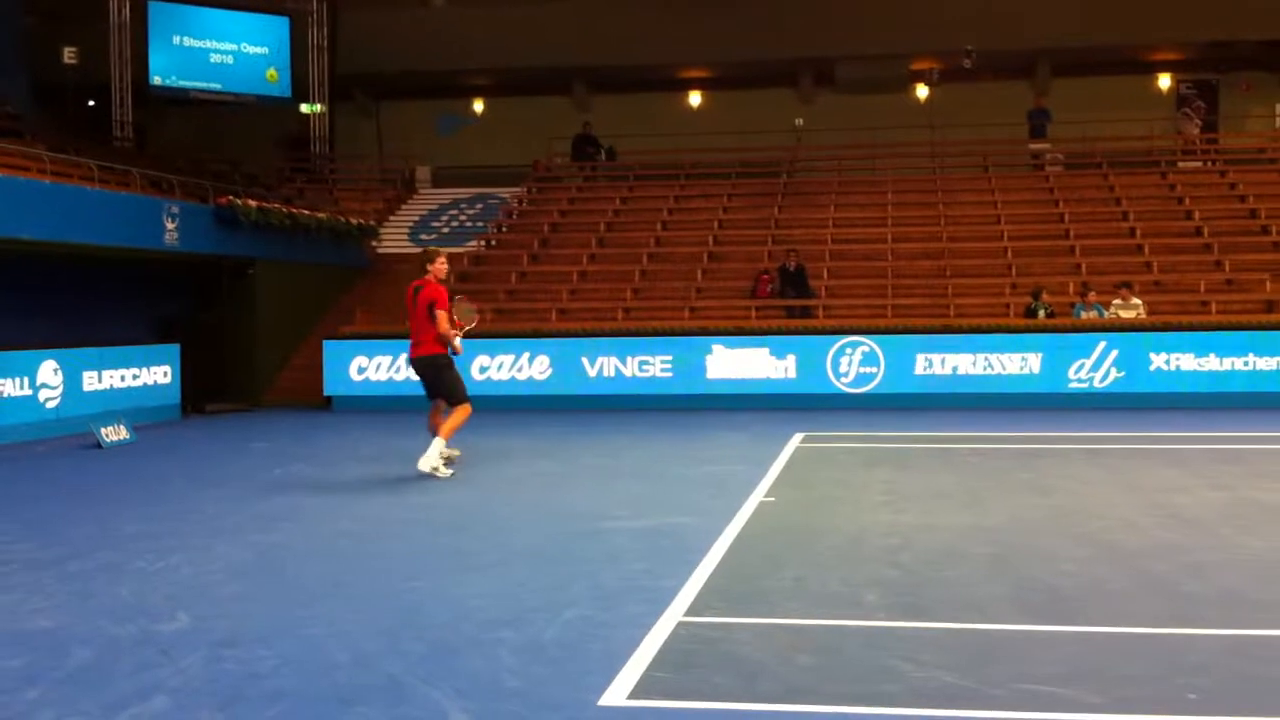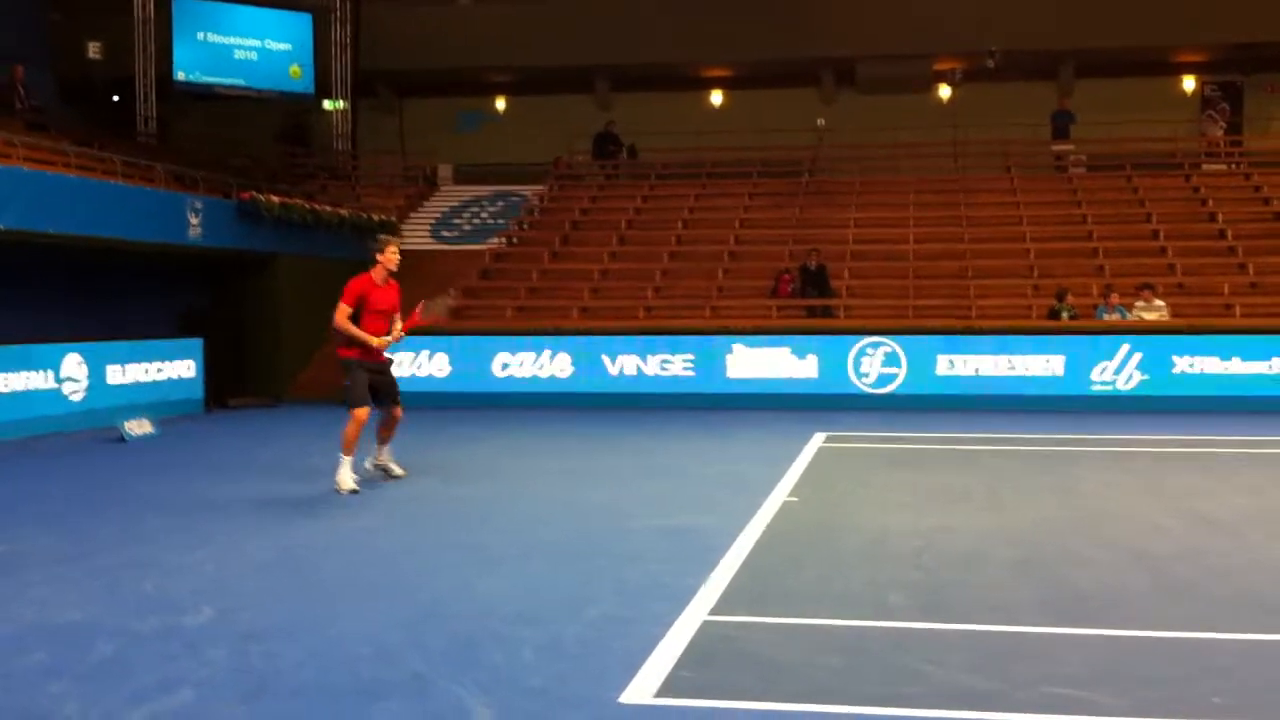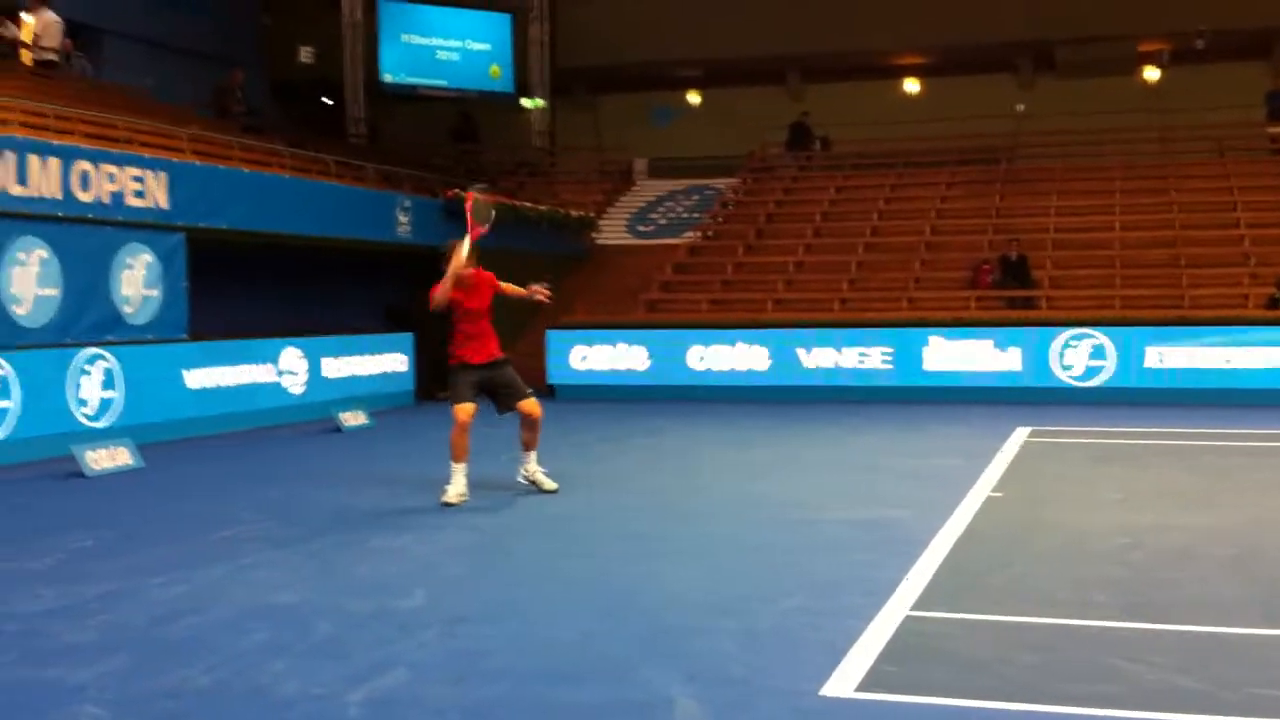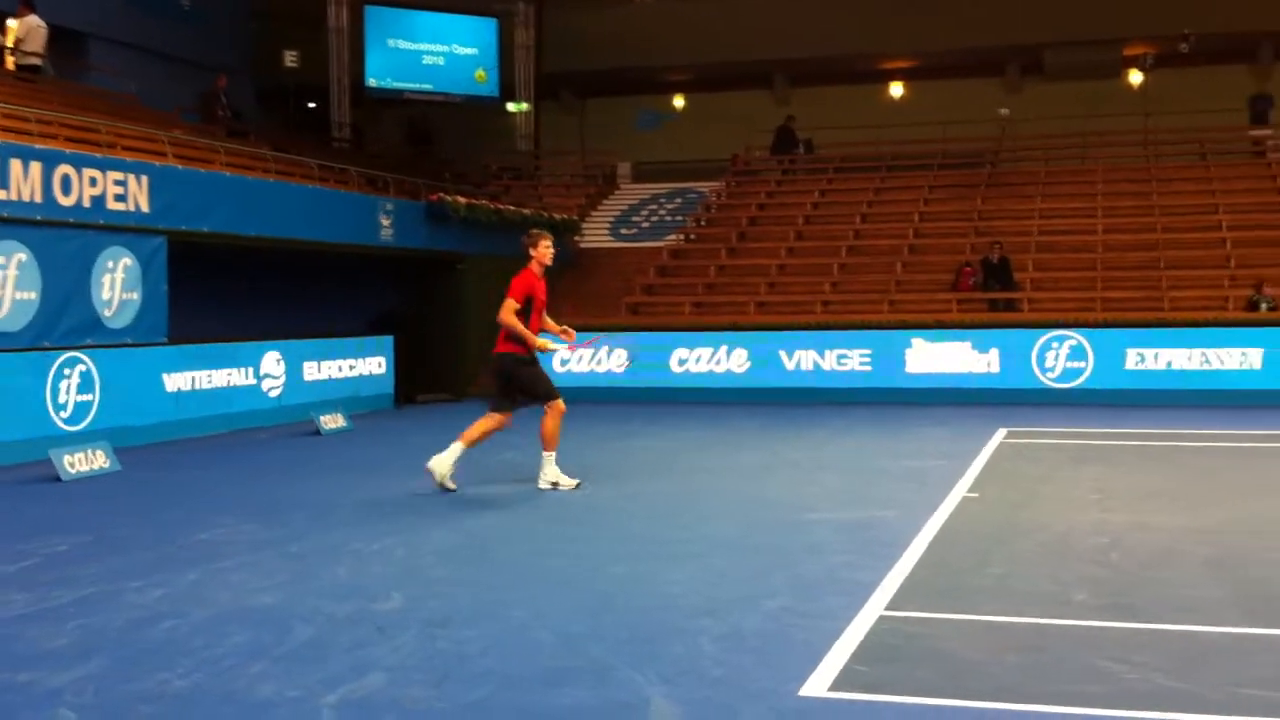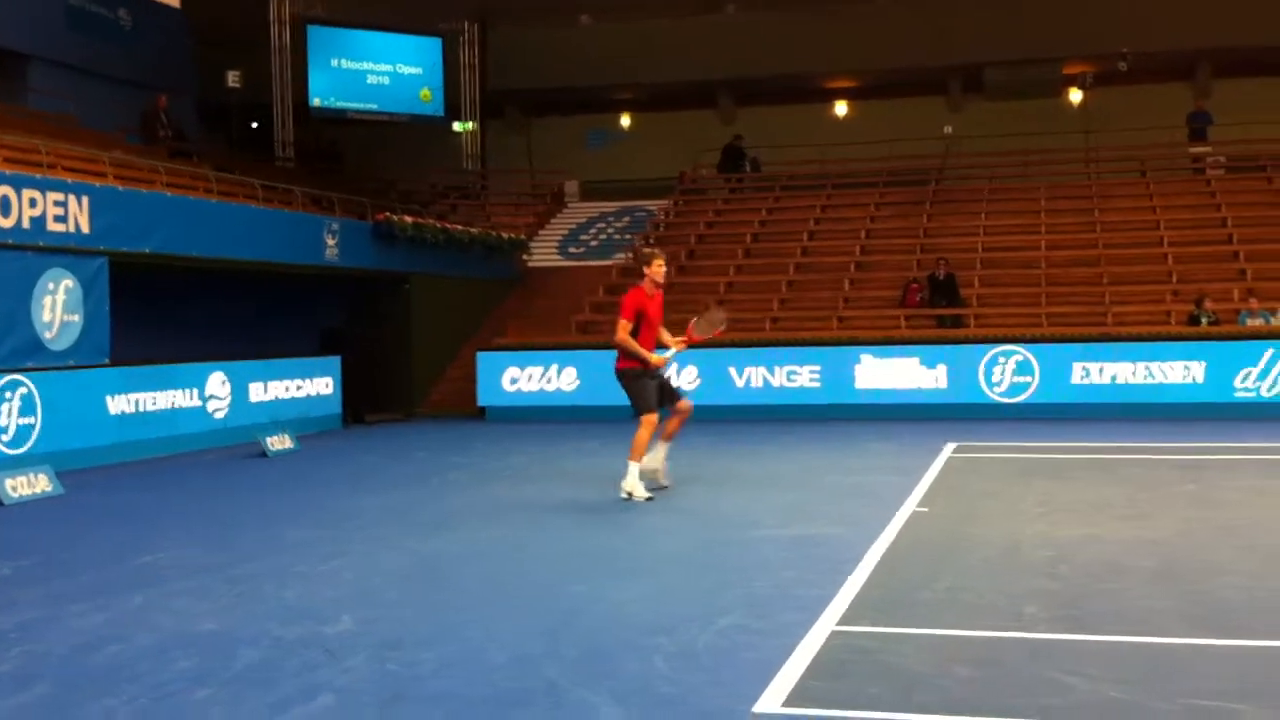
dt=1s
person 1, frame 1
left shoulder: (414, 288)
right shoulder: (438, 291)
right elbow: (443, 328)
left wrist: (449, 332)
right wrist: (454, 344)
left hip: (417, 357)
right hip: (435, 357)
left knee: (438, 403)
right knee: (463, 408)
left ankle: (439, 450)
right ankle: (431, 458)
person 1, frame 2
left shoulder: (394, 287)
right shoulder: (358, 284)
left elbow: (395, 319)
right elbow: (339, 321)
left wrist: (396, 331)
right wrist: (370, 339)
left hip: (377, 360)
right hip: (353, 359)
left knee: (395, 414)
right knee: (360, 414)
left ankle: (380, 458)
right ankle: (344, 472)
person 1, frame 3
left shoulder: (484, 278)
right shoulder: (441, 292)
left elbow: (503, 287)
right elbow: (438, 302)
left wrist: (528, 293)
right wrist: (453, 270)
left hip: (495, 361)
right hip: (463, 366)
left knee: (532, 412)
right knee: (462, 418)
left ankle: (530, 469)
right ankle: (457, 484)
person 1, frame 4
left shoulder: (539, 280)
right shoulder: (524, 280)
right elbow: (505, 317)
left wrist: (557, 329)
right wrist: (534, 340)
left hip: (509, 357)
right hip: (515, 357)
left knee: (499, 418)
right knee: (556, 407)
left ankle: (443, 461)
right ankle: (549, 473)
person 1, frame 5
left shoulder: (658, 294)
right shoulder: (633, 297)
right elbow: (621, 337)
left wrist: (670, 340)
right wrist: (649, 356)
left hip: (649, 367)
right hip: (631, 369)
left knee: (684, 407)
right knee: (649, 420)
left ankle: (655, 459)
right ankle: (631, 483)
